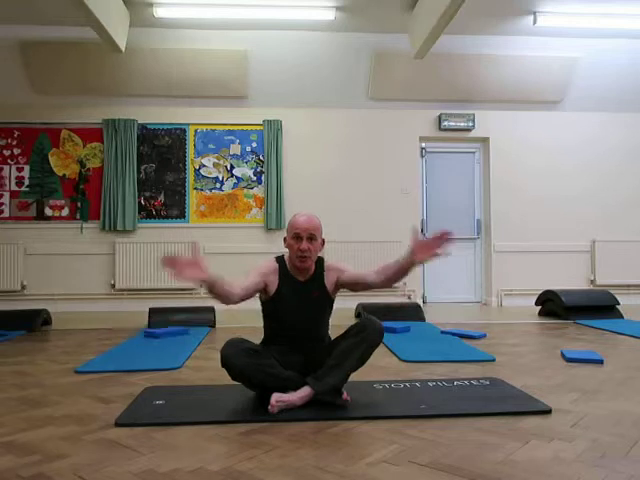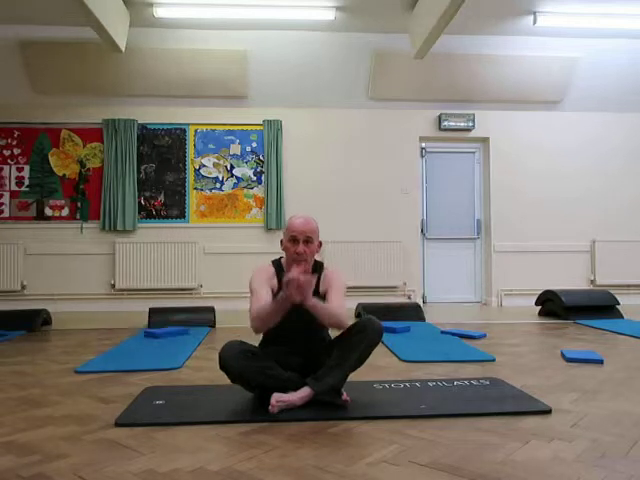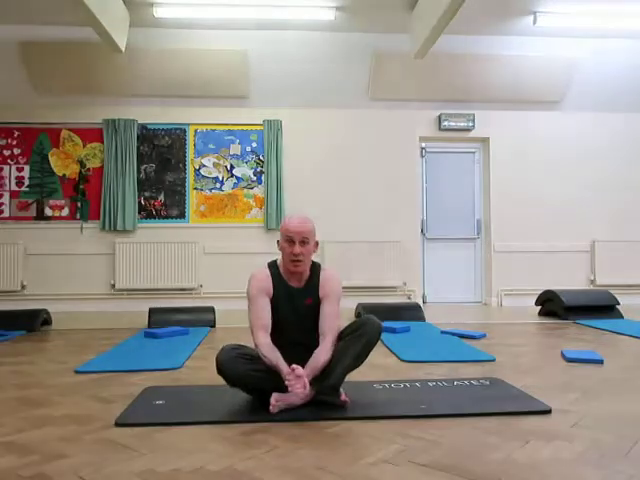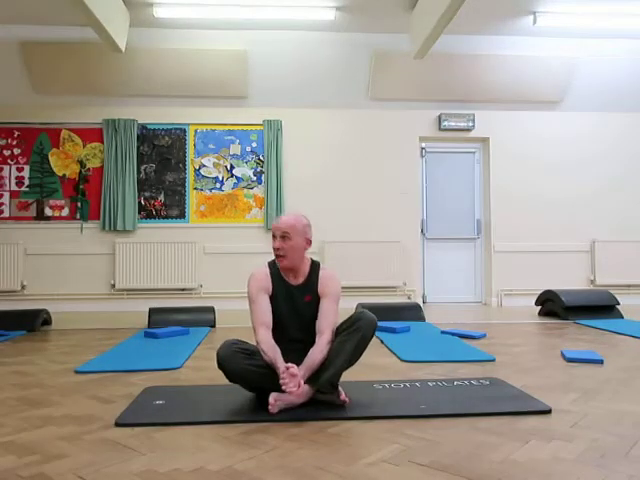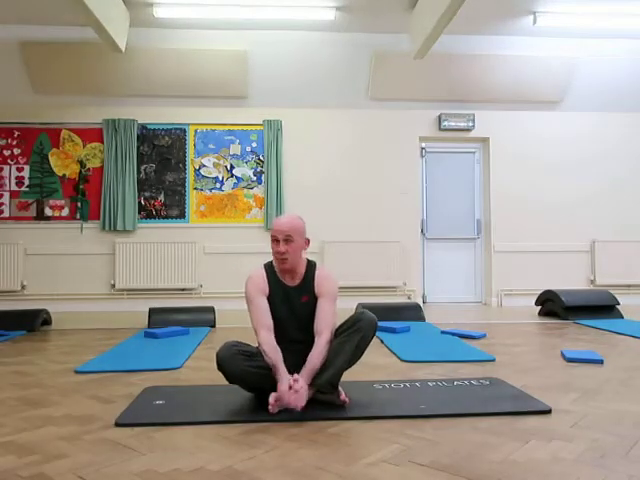
dt=0.4s
person 1, frame 1
left shoulder: (331, 273)
right shoulder: (269, 272)
left elbow: (375, 280)
right elbow: (233, 296)
left wrist: (409, 261)
right wrist: (207, 279)
left hip: (320, 359)
right hip: (276, 360)
left knee: (372, 328)
right knee: (232, 351)
left ankle: (303, 393)
right ankle: (323, 390)
person 1, frame 2
left shoulder: (330, 277)
right shoulder: (265, 274)
left elbow: (342, 322)
right elbow: (258, 324)
left wrist: (308, 299)
right wrist: (286, 296)
left hip: (317, 358)
right hip: (276, 361)
left knee: (371, 327)
right knee: (230, 354)
left ankle: (303, 394)
right ankle: (323, 390)
person 1, frame 3
left shoulder: (328, 280)
right shoulder: (261, 279)
left elbow: (328, 338)
right elbow: (261, 336)
left wrist: (306, 373)
right wrist: (285, 371)
left hip: (315, 362)
right hip: (277, 363)
left knee: (370, 326)
right knee: (227, 358)
left ankle: (305, 393)
right ankle: (322, 390)
person 1, frame 4
left shoulder: (327, 279)
right shoulder: (260, 278)
left elbow: (324, 336)
right elbow: (263, 333)
left wrist: (301, 373)
right wrist: (282, 370)
left hip: (314, 361)
right hip: (277, 361)
left knee: (366, 320)
right knee: (227, 353)
left ankle: (306, 391)
right ankle: (321, 389)
person 1, frame 5
left shoulder: (323, 279)
right shoulder: (258, 280)
left elbow: (323, 337)
right elbow: (265, 335)
left wrist: (303, 380)
right wrist: (283, 376)
left hip: (313, 359)
right hip: (277, 360)
left knee: (366, 321)
right knee: (227, 355)
left ankle: (310, 387)
right ankle: (321, 389)
